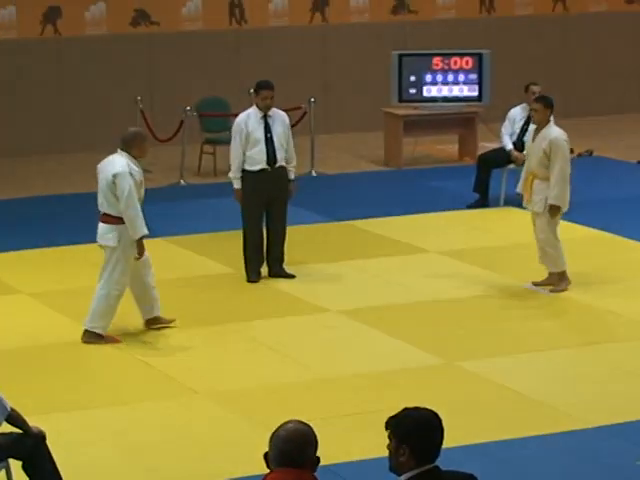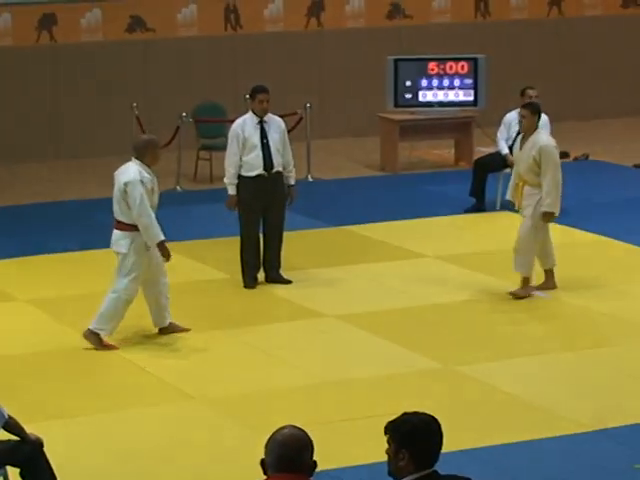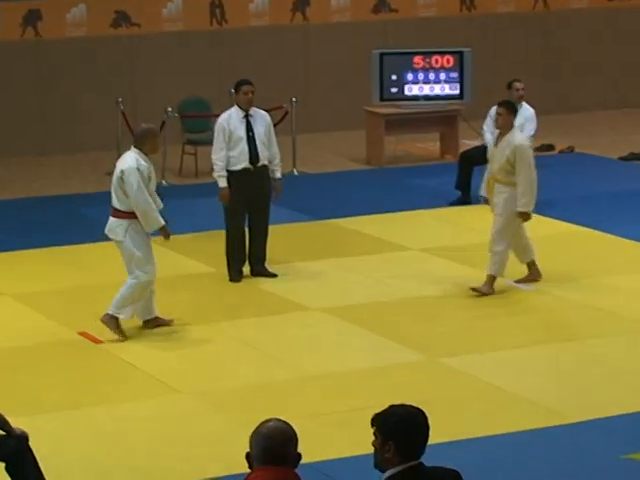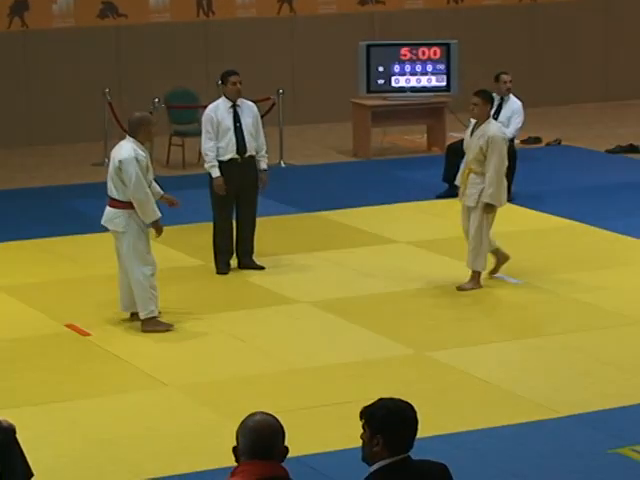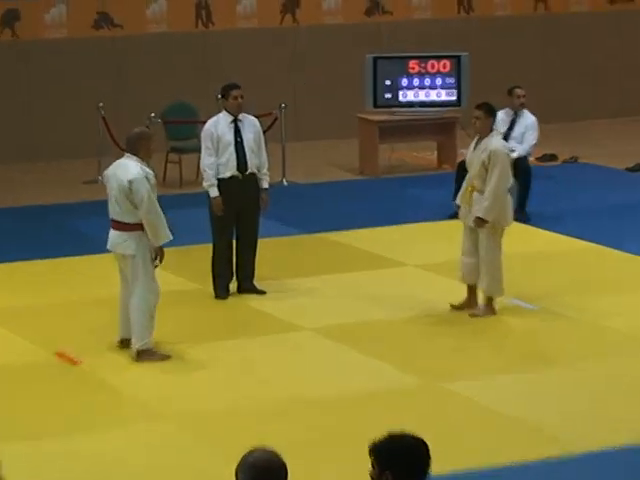
dt=0.2s
person 1, frame 1
left shoulder: (110, 161)
right shoulder: (126, 170)
right elbow: (130, 207)
right wrist: (140, 238)
left hip: (112, 226)
right hip: (119, 231)
left knee: (141, 271)
right knee: (113, 282)
left ankle: (151, 316)
right ankle: (93, 330)
person 1, frame 2
left shoulder: (129, 169)
right shoulder: (137, 179)
right elbow: (143, 215)
right wrist: (160, 242)
left hip: (133, 234)
right hip: (133, 239)
left knee: (158, 278)
right knee: (126, 286)
left ankle: (164, 323)
right ankle: (96, 331)
person 1, frame 3
left shoulder: (134, 159)
right shoulder: (134, 166)
left elbow: (145, 190)
right elbow: (141, 202)
left wrist: (158, 210)
right wrist: (160, 225)
left hip: (125, 223)
right hip: (128, 226)
left knee: (143, 270)
right knee: (142, 273)
left ankle: (148, 316)
right ankle: (113, 315)
person 1, frame 4
left shoulder: (122, 147)
right shoulder: (134, 155)
right elbow: (139, 192)
left wrist: (162, 195)
right wrist: (154, 219)
left hip: (116, 212)
right hip: (127, 216)
left knee: (128, 264)
right knee: (142, 265)
left ankle: (134, 309)
right ankle: (149, 317)
person 1, frame 5
left shoulder: (115, 167)
right shoulder: (141, 174)
right elbow: (150, 212)
right wrist: (160, 243)
left hip: (117, 234)
right hip: (135, 239)
left knee: (131, 289)
right knee: (144, 292)
left ankle: (127, 337)
right ankle: (142, 348)
person 2, frame 1
left shoulder: (282, 118)
right shoulder: (244, 120)
left elbow: (289, 150)
right elbow: (236, 154)
left wrist: (290, 177)
right wrist: (237, 184)
left hip: (278, 175)
right hip: (253, 177)
left knee: (278, 224)
right knee: (252, 225)
left ankle: (276, 266)
right ankle: (253, 269)
person 2, frame 2
left shoulder: (278, 123)
right shoulder: (240, 126)
left elbow: (286, 155)
right elbow: (232, 160)
left wrist: (290, 182)
right wrist: (232, 190)
left hip: (275, 181)
right hip: (250, 183)
left knee: (275, 229)
right knee: (250, 231)
left ankle: (273, 272)
right ankle: (250, 275)
person 2, frame 3
left shoulder: (263, 117)
right shoulder: (225, 120)
left elbow: (273, 148)
right elbow: (219, 154)
left wrist: (276, 175)
right wrist: (223, 184)
left hip: (261, 174)
right hip: (236, 176)
left knee: (260, 223)
right knee: (235, 225)
left ankle: (258, 265)
right ankle: (236, 269)
person 2, frame 4
left shoulder: (251, 108)
right shoulder: (213, 111)
left elbow: (259, 139)
right elbow: (208, 145)
left wrist: (262, 167)
right wrist: (215, 174)
left hip: (248, 166)
right hip: (225, 167)
left knee: (248, 215)
right knee: (223, 217)
left ankle: (245, 258)
right ankle: (223, 261)
person 2, frame 5
left shoulder: (252, 122)
right shoulder: (213, 125)
left elbow: (262, 156)
right elbow: (208, 161)
left wrist: (265, 186)
right wrist: (214, 193)
left hip: (250, 184)
right hip: (225, 186)
left knee: (249, 238)
right knee: (223, 240)
person 3, frame 1
left shoulder: (556, 137)
right shoulder: (536, 133)
left elbow: (561, 172)
left wrist: (555, 201)
right wrist: (525, 189)
left hip: (549, 191)
right hip: (535, 190)
left knee: (546, 235)
right knee: (542, 235)
left ankle: (563, 277)
right ankle: (552, 276)
person 3, frame 2
left shoulder: (545, 144)
right shoulder: (521, 139)
left elbow: (552, 178)
left wrist: (550, 206)
right wrist: (513, 195)
left hip: (538, 197)
right hip: (525, 195)
left knee: (525, 240)
right knee: (539, 239)
left ankle: (524, 285)
right ankle: (549, 279)
person 3, frame 3
left shoulder: (519, 144)
right shoulder: (497, 137)
left elbow: (526, 178)
left wrist: (524, 207)
right wrist: (488, 191)
left hip: (512, 196)
right hip: (499, 192)
left knee: (499, 238)
right knee: (515, 235)
left ankle: (489, 283)
right ankle: (533, 271)
person 3, frame 4
left shoulder: (495, 134)
right shoulder: (473, 127)
left elbow: (496, 169)
left wrist: (490, 198)
right wrist: (461, 182)
left hip: (487, 187)
right hip: (471, 183)
left knee: (477, 231)
right knee: (471, 228)
left ankle: (475, 277)
right ankle: (499, 255)
person 3, frame 5
left shoulder: (497, 148)
right shoulder: (477, 141)
left elbow: (497, 184)
left wrist: (485, 213)
right wrist: (465, 201)
left hip: (491, 206)
right hip: (474, 203)
left knee: (488, 256)
right knee: (469, 252)
left ankle: (489, 303)
right ankle: (471, 297)
person 4, frame 1
right shoulder: (515, 112)
right elbow: (505, 134)
left wrist: (525, 155)
right wrist: (512, 151)
right hip: (511, 148)
right knee: (483, 159)
right ankle: (483, 198)
person 4, frame 2
left shoulder: (543, 119)
right shoulder: (510, 116)
right elbow: (501, 138)
right wrist: (508, 155)
right hip: (509, 151)
right knee: (480, 163)
right ankle: (479, 202)
person 4, frame 3
left shoulder: (529, 112)
right shoulder: (496, 109)
left elbow: (526, 137)
right elbow: (487, 130)
right knee: (466, 156)
right ankle: (465, 195)
person 4, frame 4
left shoulder: (516, 104)
left elbow: (513, 130)
left knee: (510, 152)
right knee: (453, 148)
left ankle: (506, 191)
right ankle: (452, 188)
person 4, frame 5
left shoulder: (530, 120)
right shoulder: (498, 116)
left elbow: (528, 146)
left wrist: (511, 157)
left hip: (516, 157)
left knee: (524, 170)
right knee: (463, 166)
left ankle: (521, 210)
